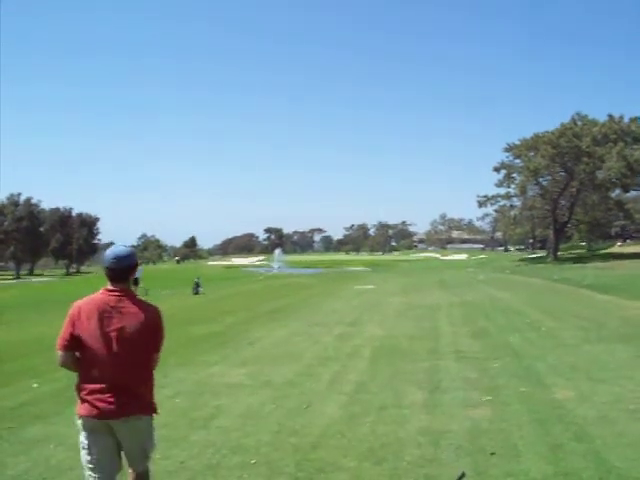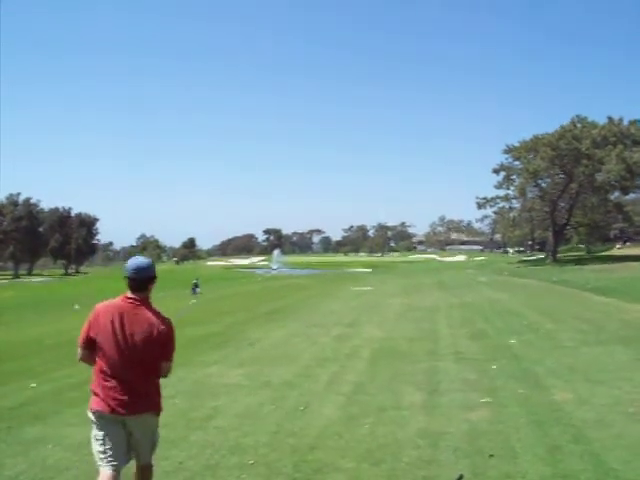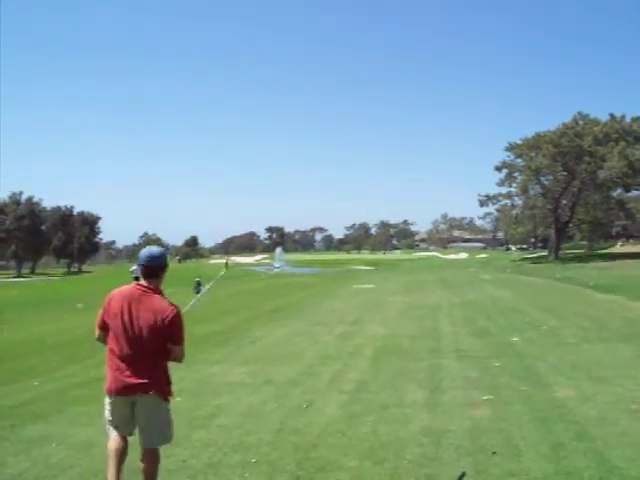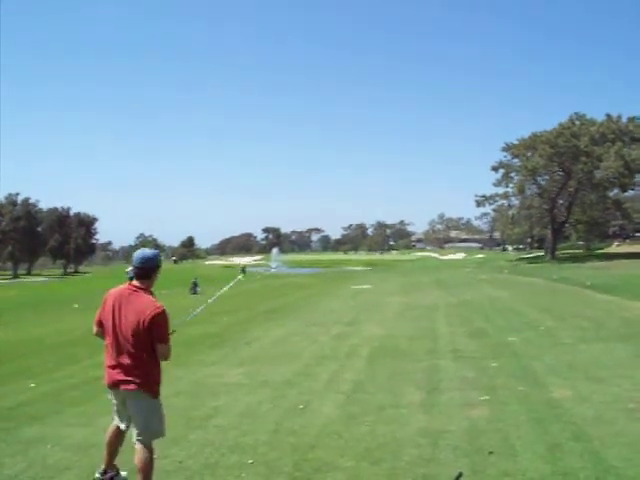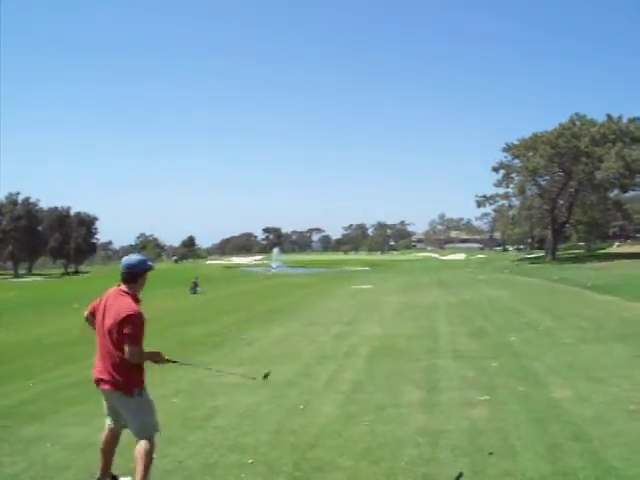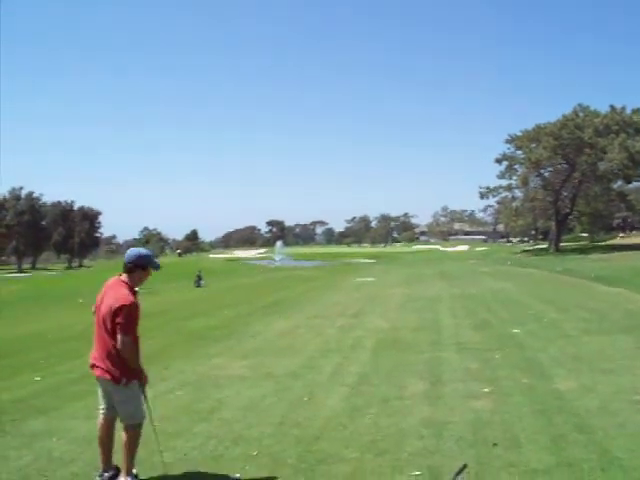
dt=0.3s
person 1, frame 1
left shoulder: (80, 309)
right shoulder: (150, 314)
left elbow: (64, 360)
right elbow: (152, 363)
left hip: (92, 409)
right hip: (134, 408)
person 1, frame 2
left shoulder: (100, 312)
right shoulder: (161, 325)
left elbow: (83, 354)
right elbow: (164, 371)
left hip: (104, 404)
right hip: (144, 405)
right knee: (144, 459)
person 1, frame 3
left shoulder: (115, 297)
right shoulder: (169, 311)
left elbow: (100, 336)
right elbow: (177, 356)
left hip: (118, 383)
right hip: (152, 388)
left knee: (118, 433)
right knee: (150, 446)
person 1, frame 4
left shoulder: (112, 295)
right shoulder: (155, 310)
left elbow: (98, 330)
right elbow: (164, 354)
right wrist: (164, 345)
left hip: (116, 377)
right hip: (141, 383)
left knee: (120, 423)
right knee: (144, 440)
person 1, frame 5
left shoulder: (108, 295)
right shoulder: (132, 312)
left elbow: (88, 317)
right elbow: (132, 356)
right wrist: (154, 356)
left hip: (105, 377)
right hip: (125, 382)
left knee: (114, 426)
right knee: (146, 436)
person 1, frame 6
left shoulder: (111, 284)
right shoulder: (127, 301)
left elbow: (96, 310)
right elbow: (124, 346)
right wrist: (140, 372)
left hip: (102, 364)
right hip: (119, 370)
left knee: (107, 417)
right knee: (134, 423)
